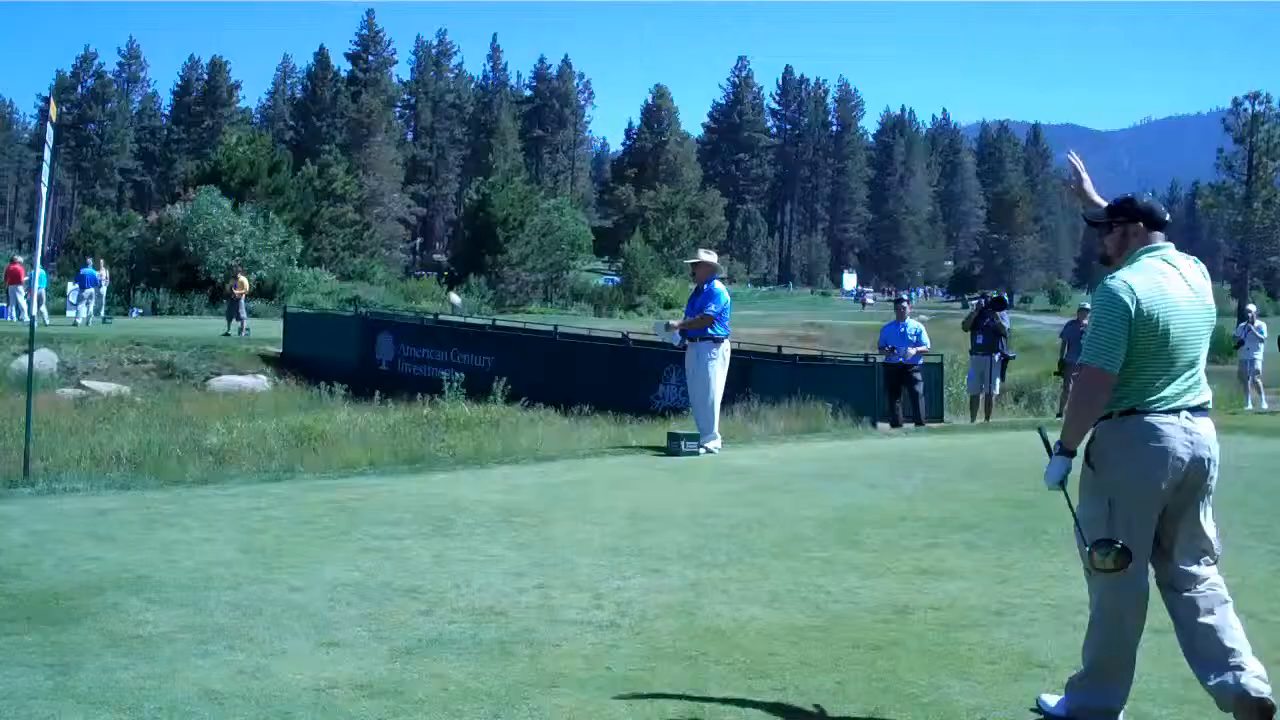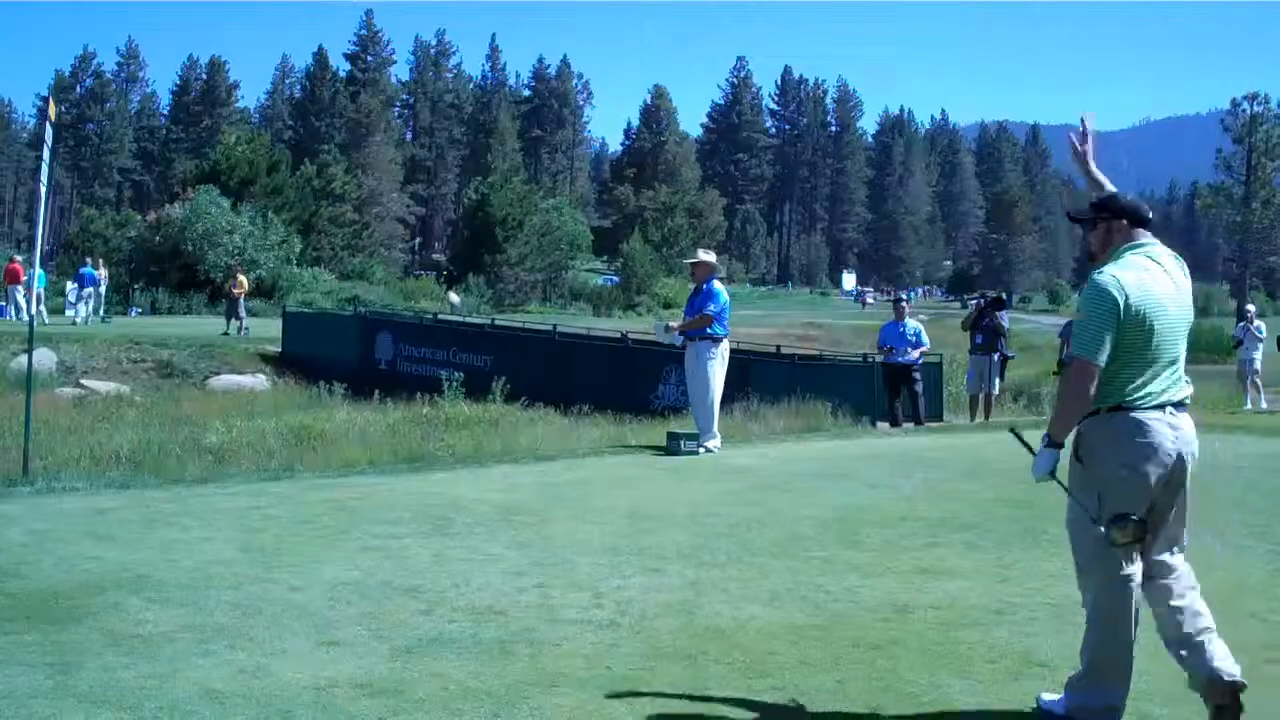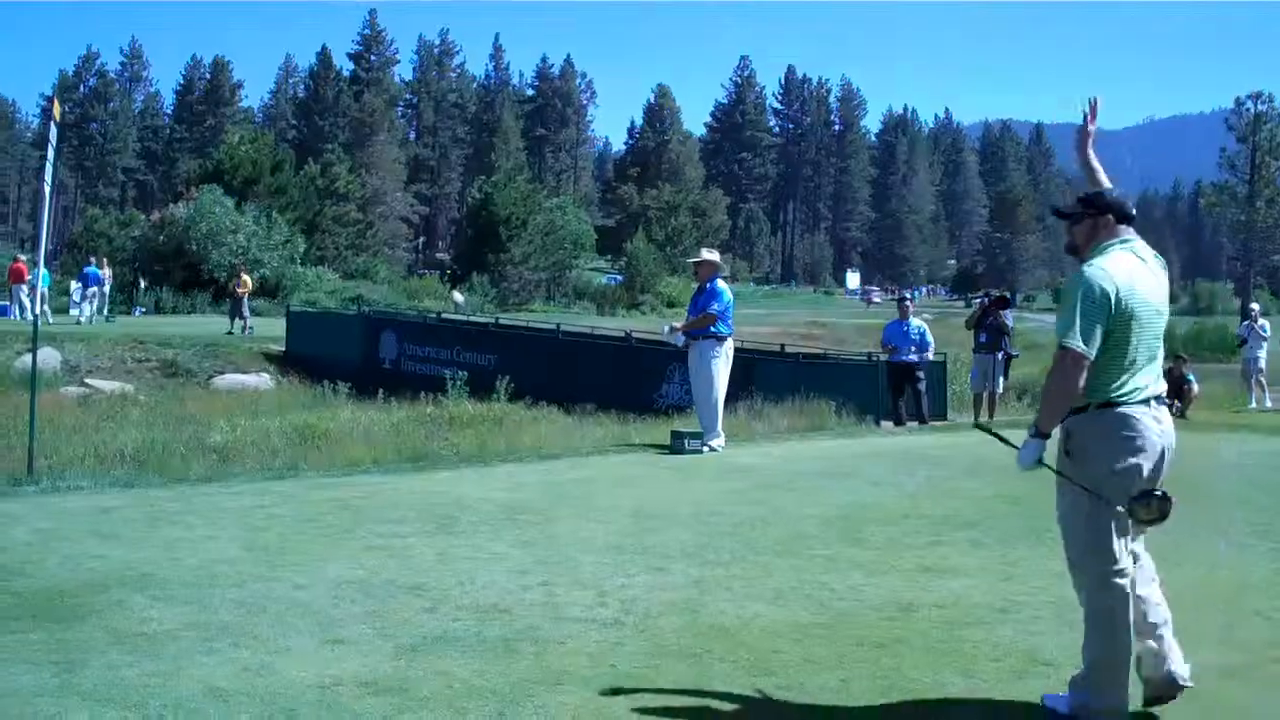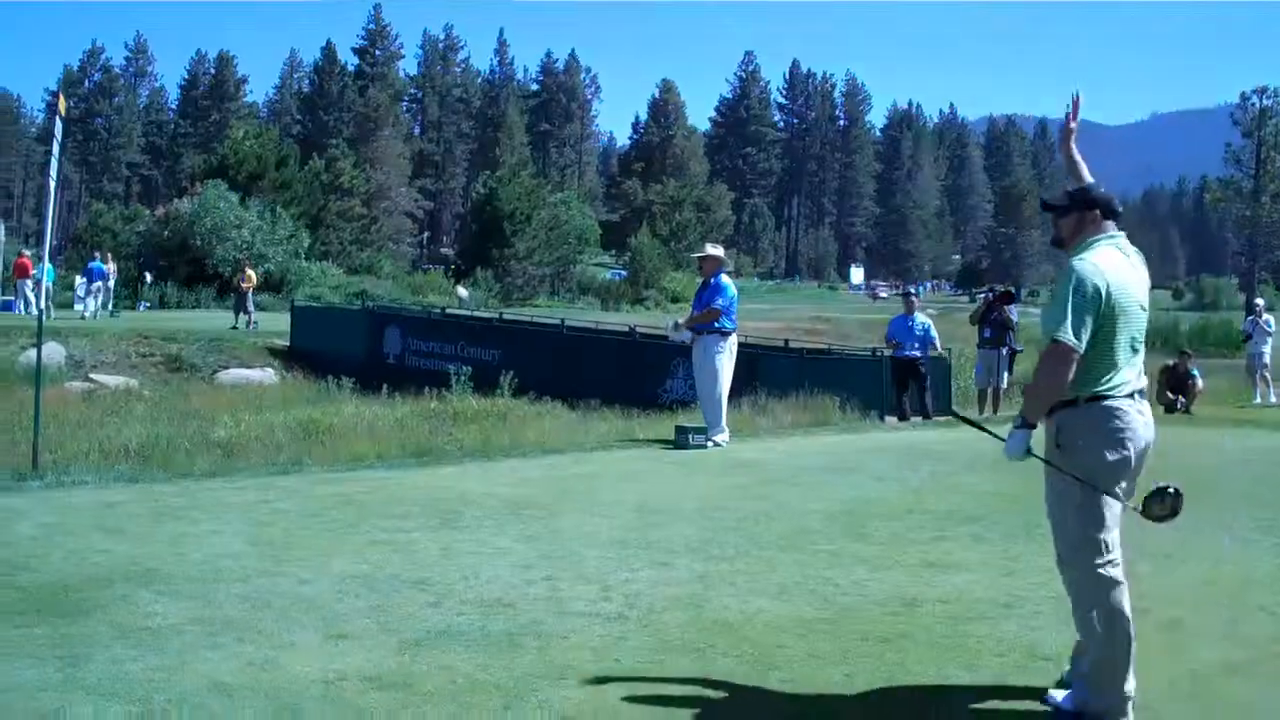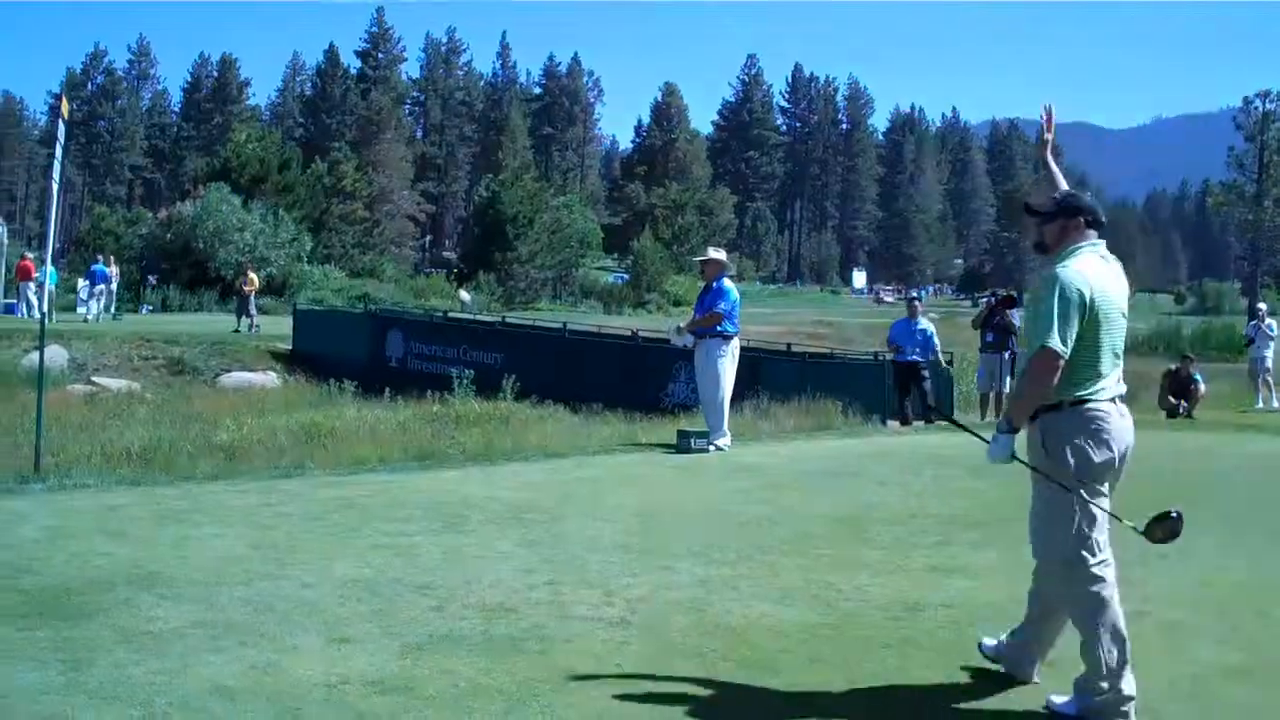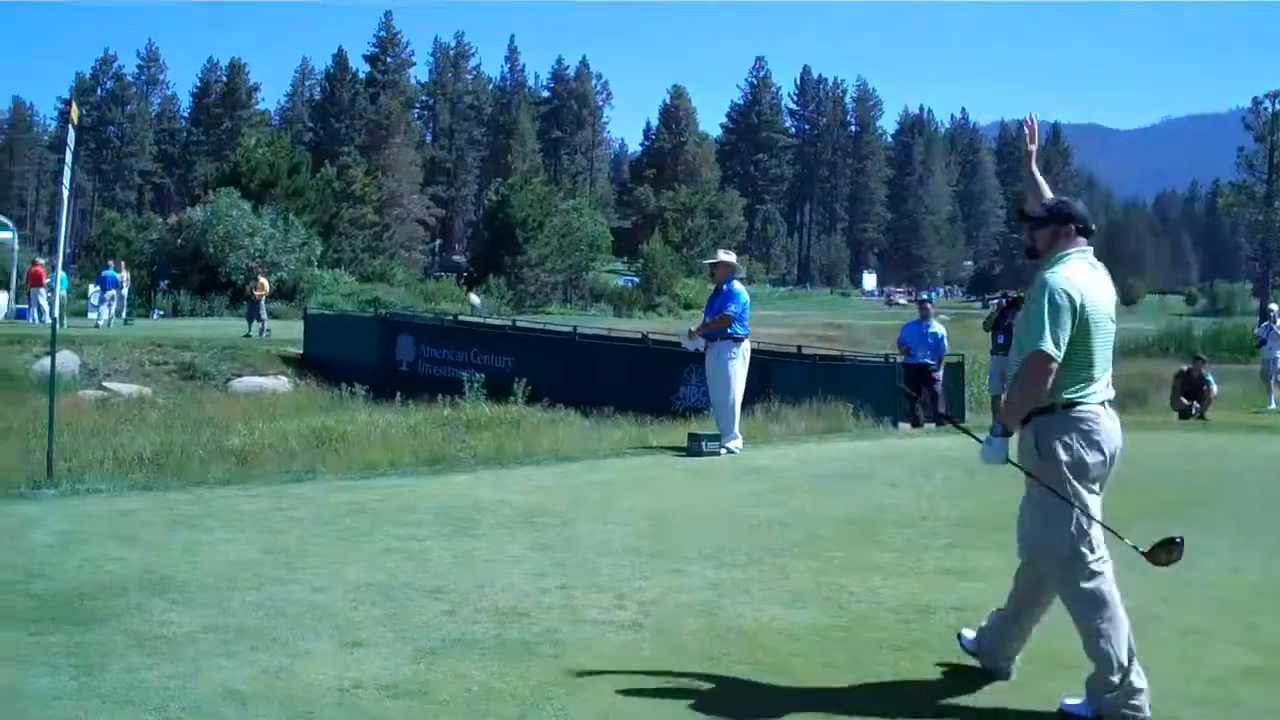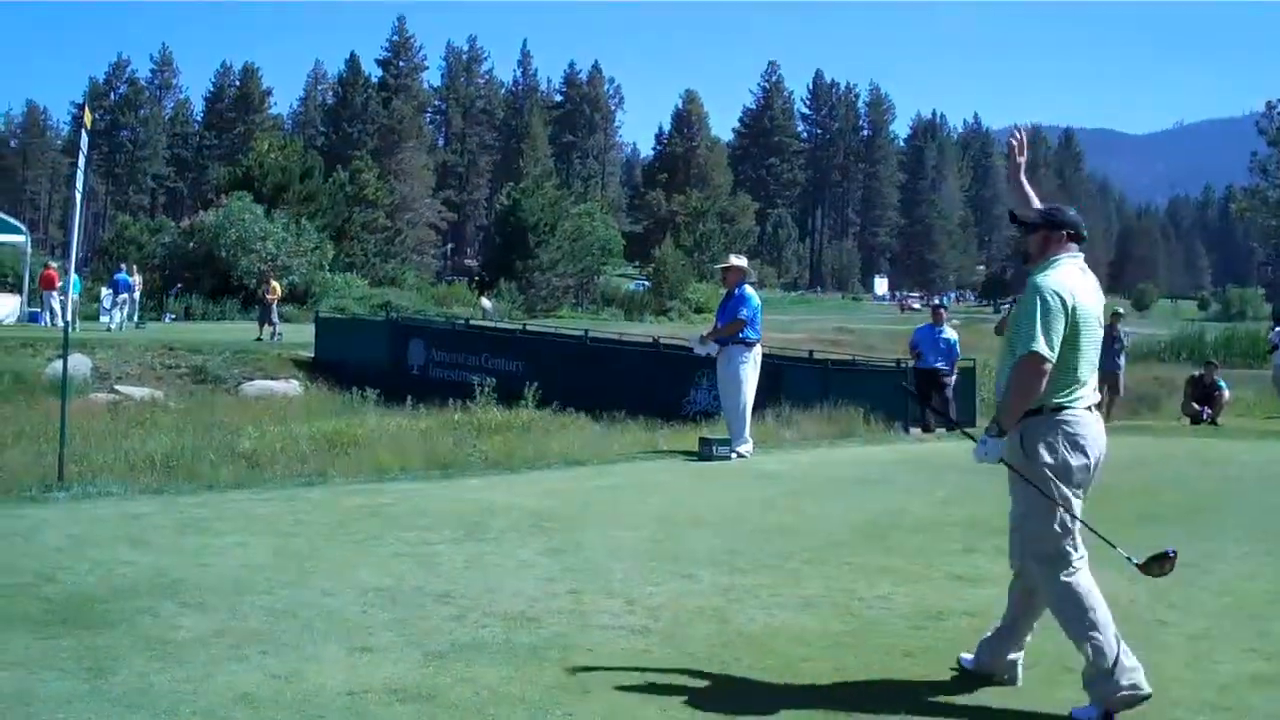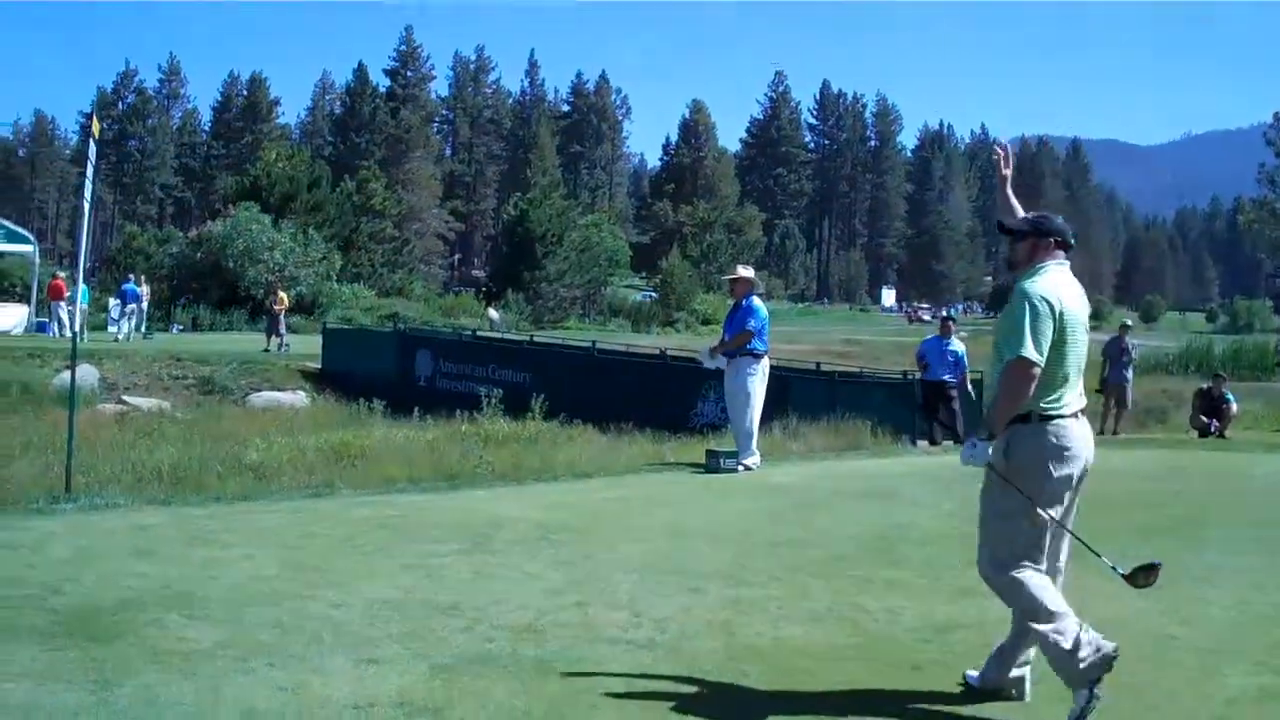
dt=0.1s
person 1, frame 1
left shoulder: (1121, 288)
right shoulder: (1194, 273)
left elbow: (1093, 381)
right elbow: (1144, 227)
left wrist: (1064, 450)
right wrist: (1087, 194)
left hip: (1136, 441)
right hip: (1198, 436)
left knee: (1119, 577)
right knee: (1195, 574)
person 1, frame 2
left shoulder: (1109, 282)
right shoulder: (1173, 266)
left elbow: (1082, 375)
right elbow: (1125, 216)
left wrist: (1051, 442)
right wrist: (1091, 171)
left hip: (1120, 437)
right hip: (1179, 430)
left knee: (1111, 572)
right knee: (1164, 563)
right ankle: (1214, 669)
person 1, frame 3
left shoulder: (1095, 275)
right shoulder: (1150, 260)
left elbow: (1071, 368)
right elbow: (1113, 209)
left wrist: (1038, 433)
right wrist: (1087, 156)
left hip: (1105, 430)
right hip: (1154, 422)
left knee: (1102, 565)
right knee: (1127, 556)
right ankle: (1163, 666)
person 1, frame 4
left shoulder: (1082, 270)
right shoulder: (1130, 256)
left elbow: (1059, 362)
right elbow: (1092, 206)
left wrist: (1023, 423)
right wrist: (1070, 150)
left hip: (1090, 425)
right hip: (1134, 416)
left knee: (1091, 559)
right knee: (1097, 550)
right ankle: (1096, 662)
person 1, frame 5
left shoulder: (1066, 277)
right shoulder: (1109, 266)
left elbow: (1047, 365)
right elbow: (1068, 211)
left wrist: (1006, 426)
right wrist: (1048, 160)
left hip: (1072, 429)
right hip: (1108, 420)
left knee: (1078, 562)
right knee: (1057, 549)
right ankle: (1021, 649)
person 1, frame 6
left shoulder: (1056, 281)
right shoulder: (1094, 271)
left elbow: (1040, 369)
right elbow: (1059, 218)
left wrist: (1001, 429)
right wrist: (1031, 168)
left hip: (1063, 431)
right hip: (1096, 423)
left knee: (1077, 563)
right knee: (1043, 548)
right ankle: (998, 644)
person 1, frame 7
left shoulder: (1047, 284)
right shoulder: (1082, 275)
left elbow: (1033, 369)
right elbow: (1047, 220)
left wrist: (996, 430)
right wrist: (1019, 177)
left hip: (1049, 433)
right hip: (1081, 427)
left knee: (1053, 565)
right knee: (1042, 555)
right ankle: (999, 656)
person 1, frame 8
left shoulder: (1035, 291)
right shoulder: (1067, 283)
left elbow: (1021, 375)
right elbow: (1032, 232)
left wrist: (984, 434)
right wrist: (1004, 190)
left hip: (1034, 439)
right hip: (1070, 434)
left knee: (1006, 562)
right knee: (1031, 559)
left ankle: (1082, 654)
right ankle: (1006, 669)
person 2, frame 1
left shoulder: (717, 290)
right shoulder: (697, 290)
left elbow: (706, 319)
right elbow: (690, 318)
left wrist: (678, 325)
right wrist: (681, 334)
left hip: (712, 348)
right hip: (693, 347)
left knee: (709, 397)
right knee: (696, 397)
left ankle: (711, 442)
right ankle: (704, 438)
person 2, frame 2
left shoulder: (716, 290)
right shoulder: (697, 290)
left elbow: (705, 319)
right elbow: (690, 319)
left wrist: (678, 326)
right wrist: (680, 334)
left hip: (711, 347)
right hip: (693, 347)
left knee: (708, 396)
right knee: (696, 397)
left ankle: (710, 441)
right ankle: (703, 438)
person 2, frame 3
left shoulder: (720, 289)
right shoulder: (700, 289)
left elbow: (709, 318)
right elbow: (693, 317)
left wrist: (682, 326)
right wrist: (684, 334)
left hip: (715, 346)
right hip: (697, 346)
left knee: (712, 395)
right knee: (700, 396)
left ankle: (714, 440)
right ankle: (707, 436)
person 2, frame 4
left shoulder: (724, 284)
right shoulder: (704, 284)
left elbow: (713, 313)
right elbow: (697, 312)
left wrist: (686, 322)
right wrist: (688, 329)
left hip: (719, 341)
right hip: (701, 341)
left knee: (716, 390)
right knee: (704, 391)
left ankle: (718, 434)
right ankle: (711, 431)
person 2, frame 5
left shoulder: (726, 288)
right shoulder: (706, 288)
left elbow: (715, 317)
right elbow: (699, 316)
left wrist: (688, 326)
right wrist: (690, 334)
left hip: (721, 345)
right hip: (703, 345)
left knee: (718, 394)
right knee: (706, 395)
left ankle: (720, 439)
right ankle: (714, 435)
person 2, frame 6
left shoulder: (736, 291)
right shoulder: (717, 291)
left elbow: (725, 320)
right elbow: (709, 320)
left wrist: (699, 330)
right wrist: (701, 337)
left hip: (732, 347)
right hip: (714, 348)
left knee: (729, 397)
right knee: (717, 398)
left ankle: (732, 442)
right ankle: (725, 438)
person 2, frame 7
left shoulder: (747, 295)
right shoulder: (728, 296)
left elbow: (738, 324)
right elbow: (720, 324)
left wrist: (711, 335)
right wrist: (712, 342)
left hip: (743, 352)
right hip: (725, 352)
left knee: (739, 401)
right knee: (727, 402)
left ankle: (742, 446)
right ankle: (736, 443)
person 2, frame 8
left shoulder: (755, 306)
right shoulder: (735, 307)
left elbow: (745, 336)
right elbow: (728, 336)
left wrist: (720, 348)
right wrist: (720, 353)
left hip: (751, 364)
right hip: (733, 364)
left knee: (747, 414)
right knee: (735, 415)
left ankle: (749, 458)
right ankle: (743, 455)
